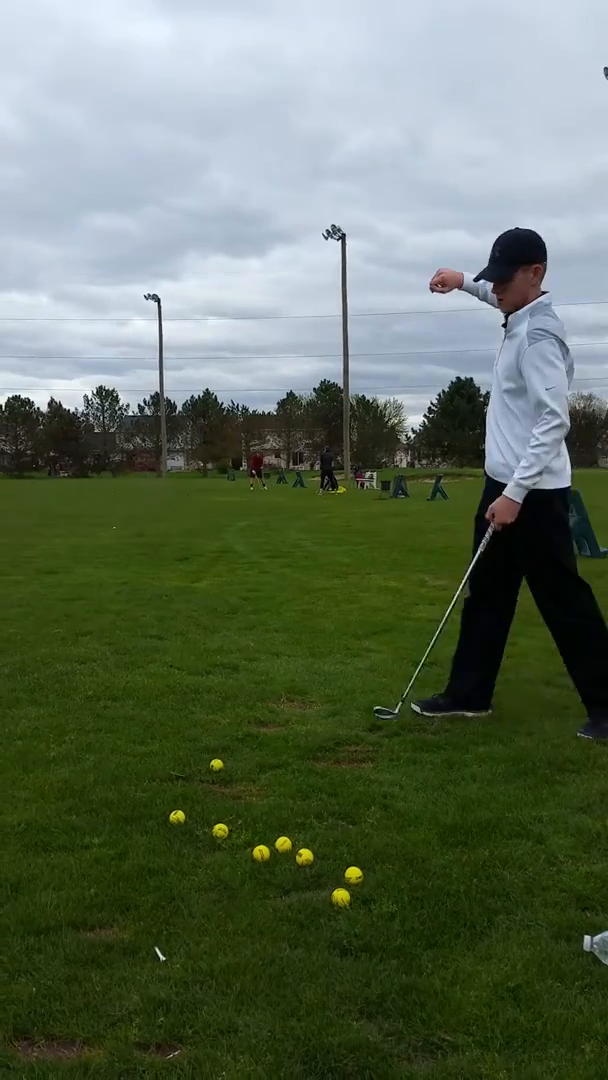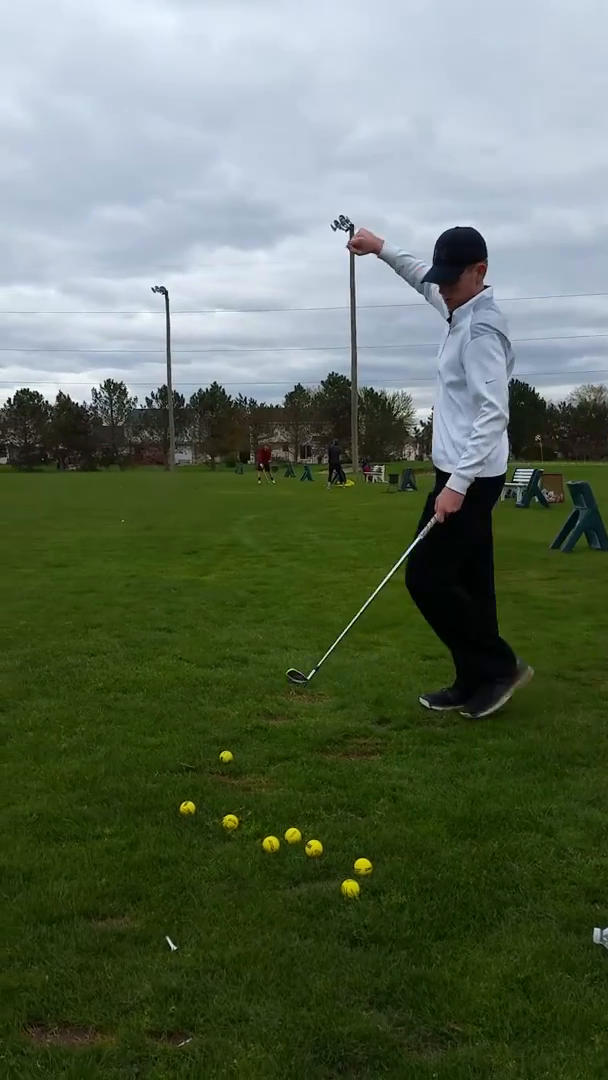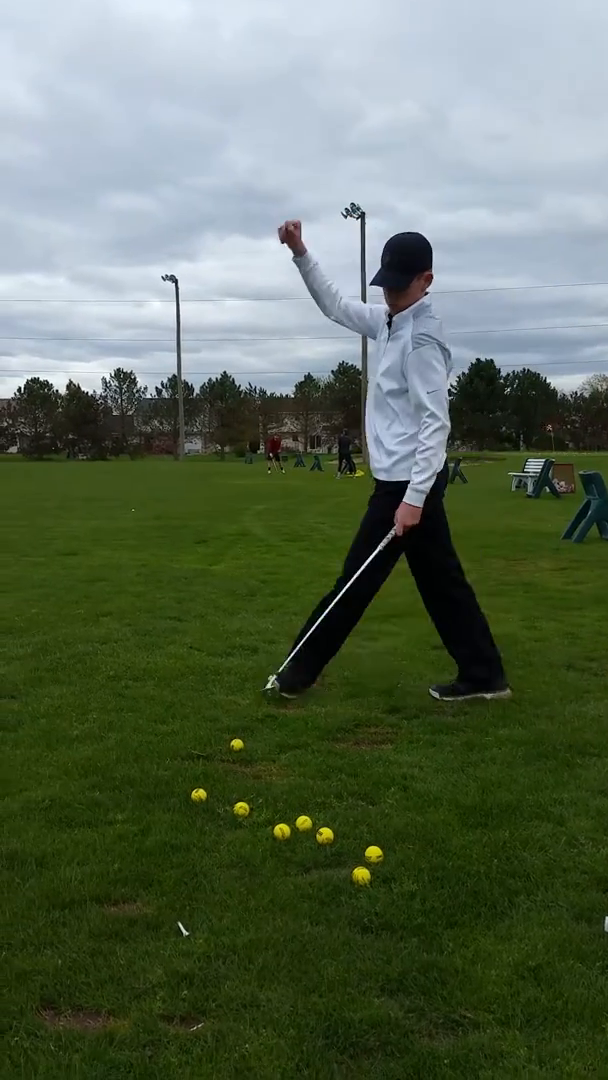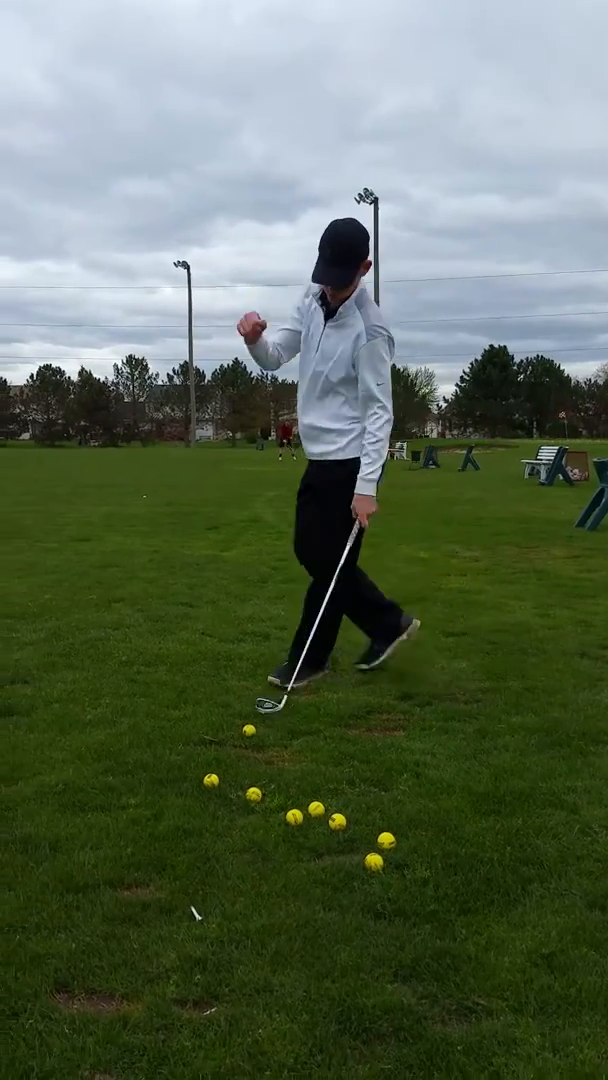
dt=0.3s
person 1, frame 1
left shoulder: (537, 333)
right shoulder: (522, 320)
left elbow: (553, 420)
right elbow: (500, 292)
left wrist: (516, 492)
right wrist: (457, 280)
left hip: (533, 491)
right hip: (506, 484)
left knee: (562, 599)
right knee: (486, 591)
right ankle: (469, 692)
person 1, frame 2
left shoulder: (481, 328)
right shoulder: (461, 314)
left elbow: (492, 412)
right elbow: (429, 282)
left wrist: (458, 483)
right wrist: (383, 250)
left hip: (473, 478)
right hip: (460, 473)
left knee: (429, 576)
right knee: (468, 580)
left ankle: (497, 667)
right ankle: (477, 681)
person 1, frame 3
left shoulder: (422, 339)
right shoulder: (386, 319)
left elbow: (435, 423)
right elbow: (333, 304)
left wrist: (413, 497)
right wrist: (301, 253)
left hip: (409, 478)
right hip: (405, 477)
left knee: (360, 576)
right knee: (439, 576)
left ankle: (302, 669)
right ankle: (482, 673)
person 1, frame 4
left shoulder: (369, 330)
right shoulder: (310, 307)
left elbow: (379, 410)
right elbow: (273, 358)
left wrist: (367, 486)
right wrist: (254, 337)
left hip: (350, 462)
right hip: (320, 456)
left knee: (329, 561)
right knee: (317, 554)
left ankle: (309, 658)
right ankle: (387, 622)
